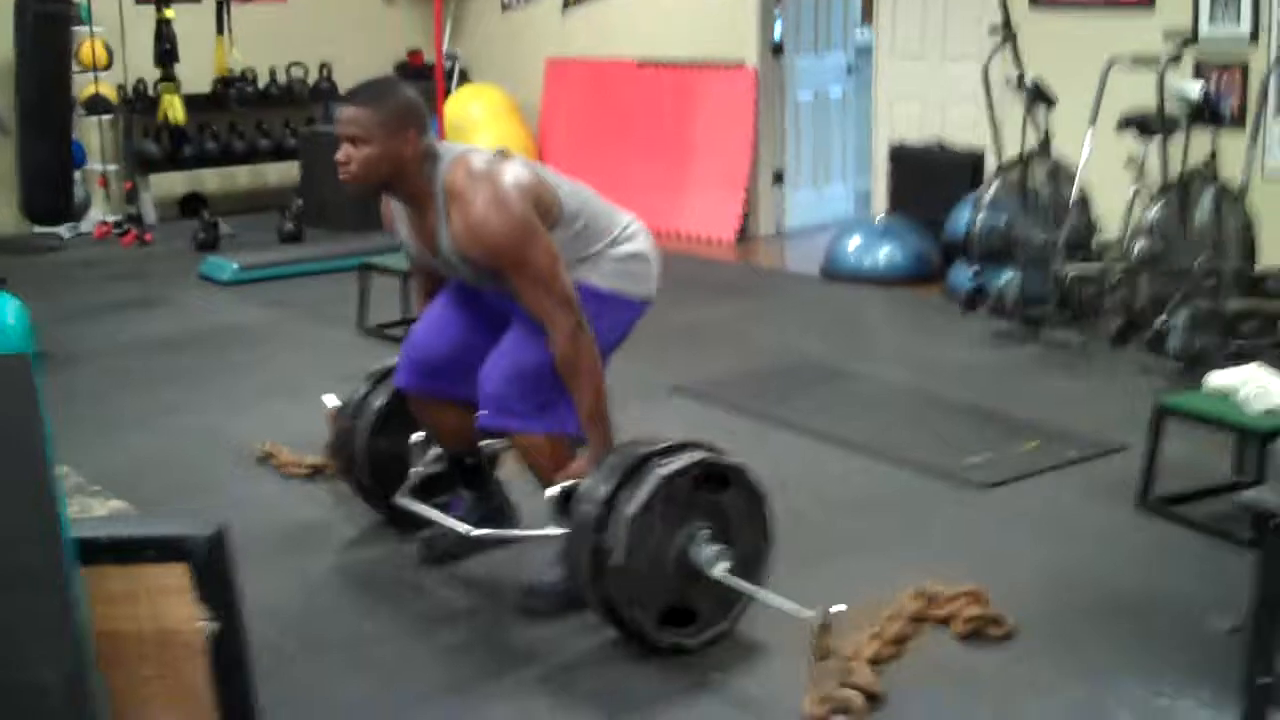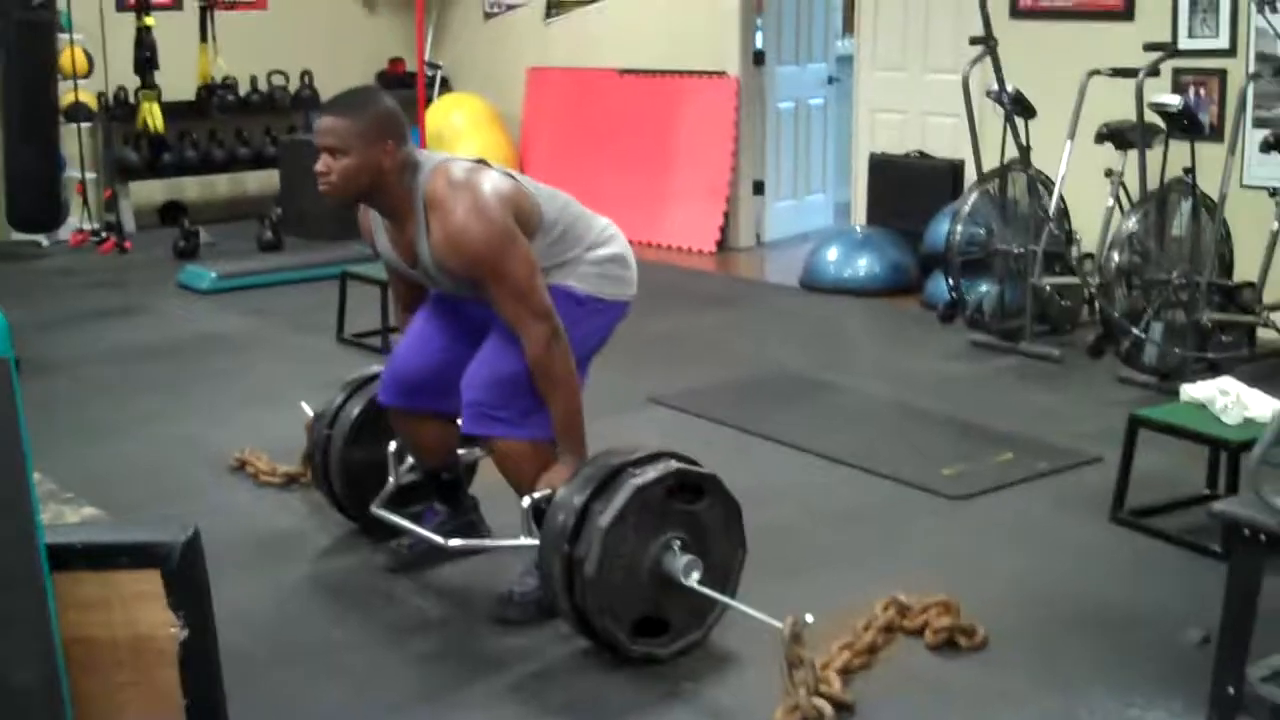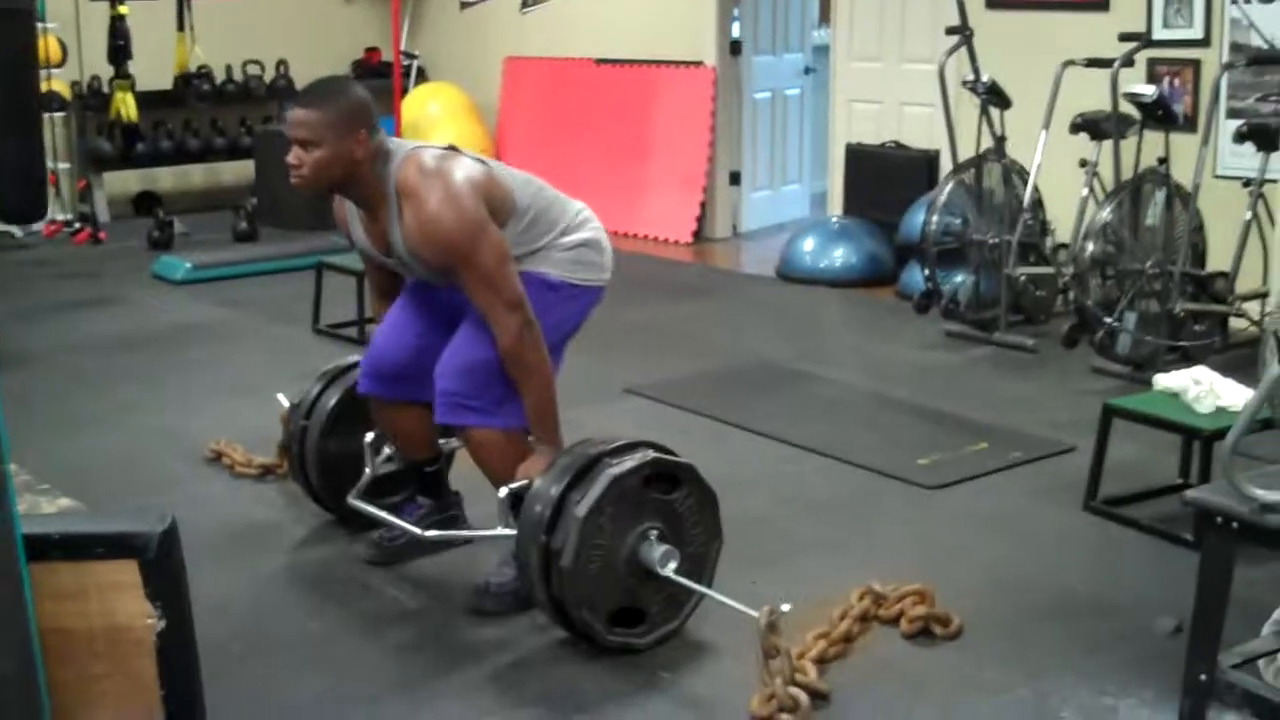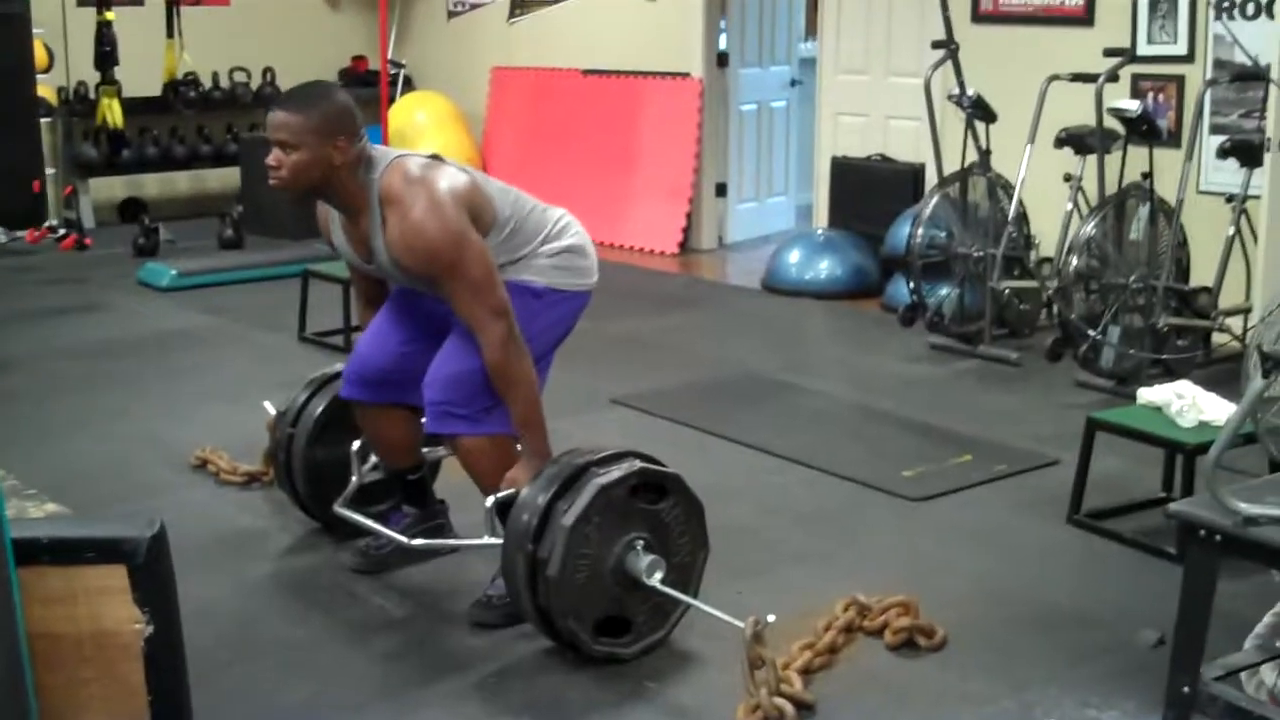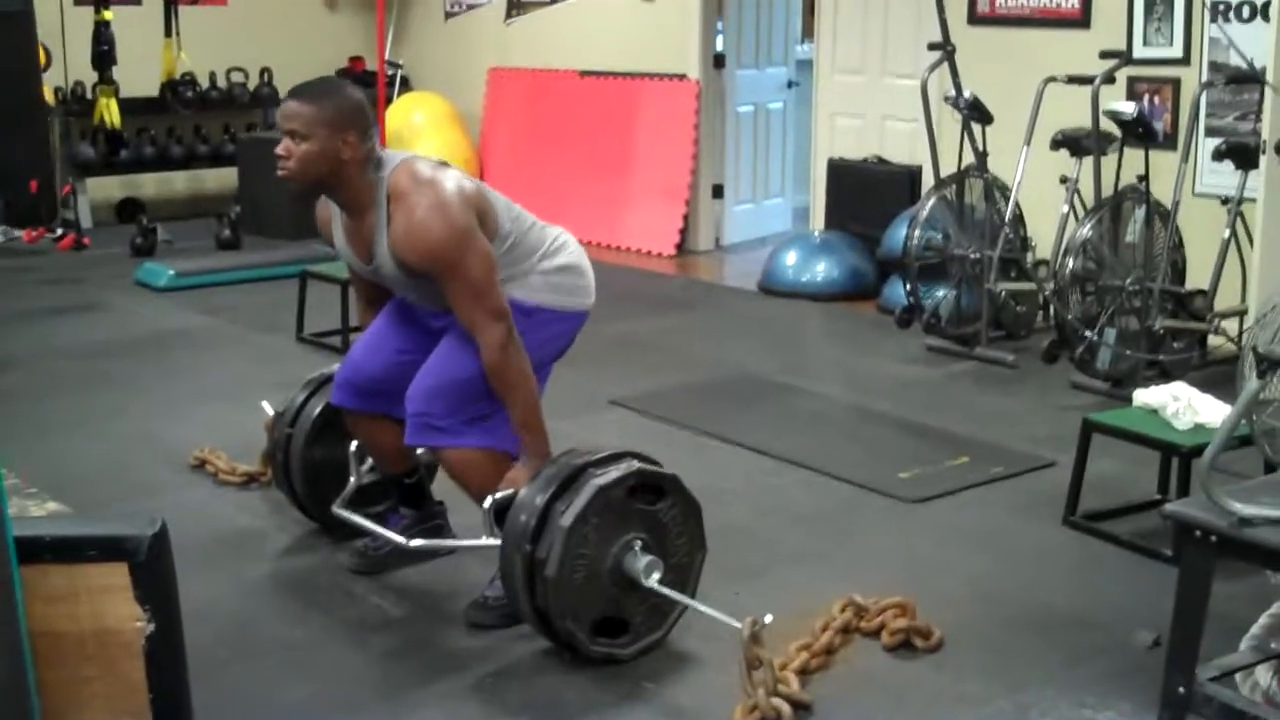
dt=0.2s
person 1, frame 1
left shoulder: (483, 204)
right shoulder: (398, 202)
left elbow: (565, 322)
right elbow: (433, 293)
left wrist: (599, 450)
left hip: (605, 270)
right hip: (516, 272)
left knee: (511, 393)
right knee: (423, 367)
right ankle: (482, 498)
person 1, frame 2
left shoulder: (463, 214)
right shoulder: (376, 211)
left elbow: (541, 332)
right elbow: (410, 303)
left wrist: (573, 460)
left hip: (583, 276)
right hip: (496, 279)
left knee: (493, 400)
right knee: (406, 383)
right ankle: (455, 513)
person 1, frame 3
left shoulder: (435, 202)
right shoulder: (350, 198)
left elbow: (514, 323)
right elbow: (385, 293)
left wrist: (548, 448)
right wrist: (401, 350)
left hip: (557, 260)
right hip: (473, 263)
left knee: (467, 390)
right knee: (386, 374)
right ankle: (436, 507)
person 1, frame 4
left shoulder: (419, 210)
right shoulder: (333, 203)
left elbow: (498, 330)
right elbow: (372, 297)
left wrist: (536, 459)
right wrist: (382, 353)
left hip: (544, 267)
right hip: (458, 273)
left knee: (456, 398)
right knee: (369, 379)
right ankle: (423, 516)
person 1, frame 5
left shoulder: (425, 211)
right shoulder: (334, 208)
left elbow: (496, 334)
right elbow: (373, 299)
left wrist: (536, 461)
left hip: (542, 289)
right hip: (452, 288)
left knee: (440, 411)
right knee: (360, 386)
right ankle: (421, 517)
